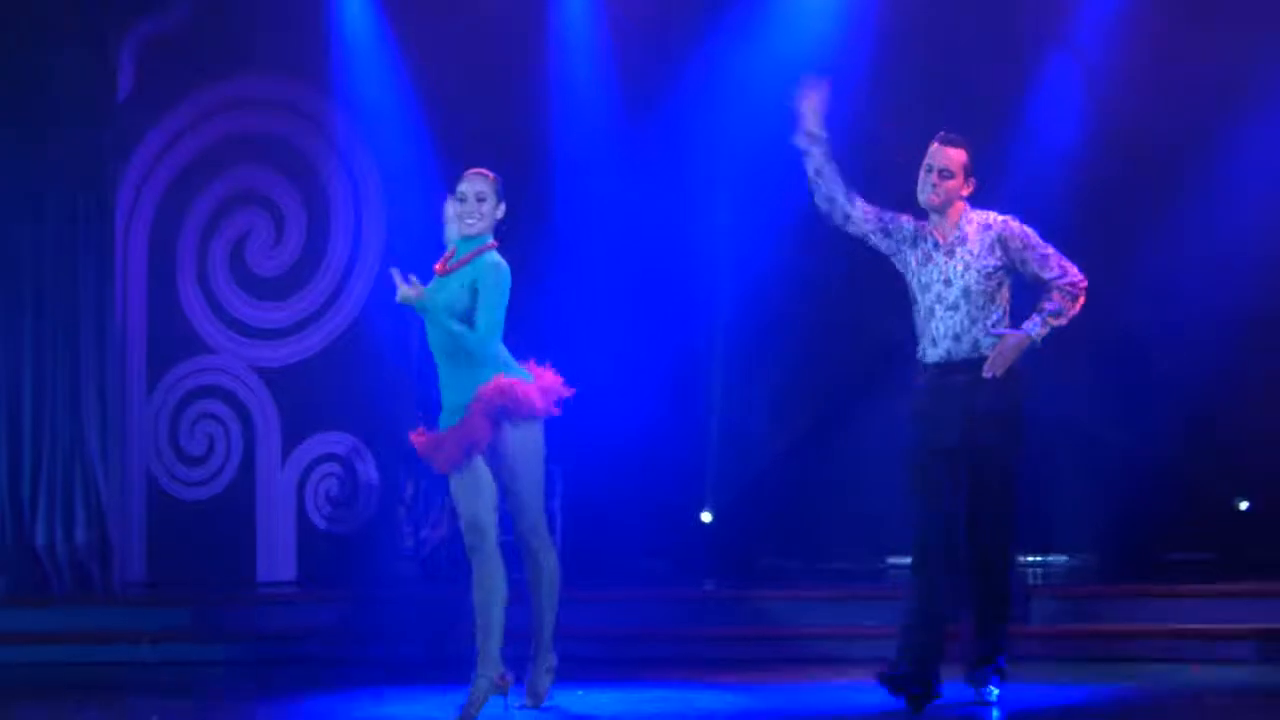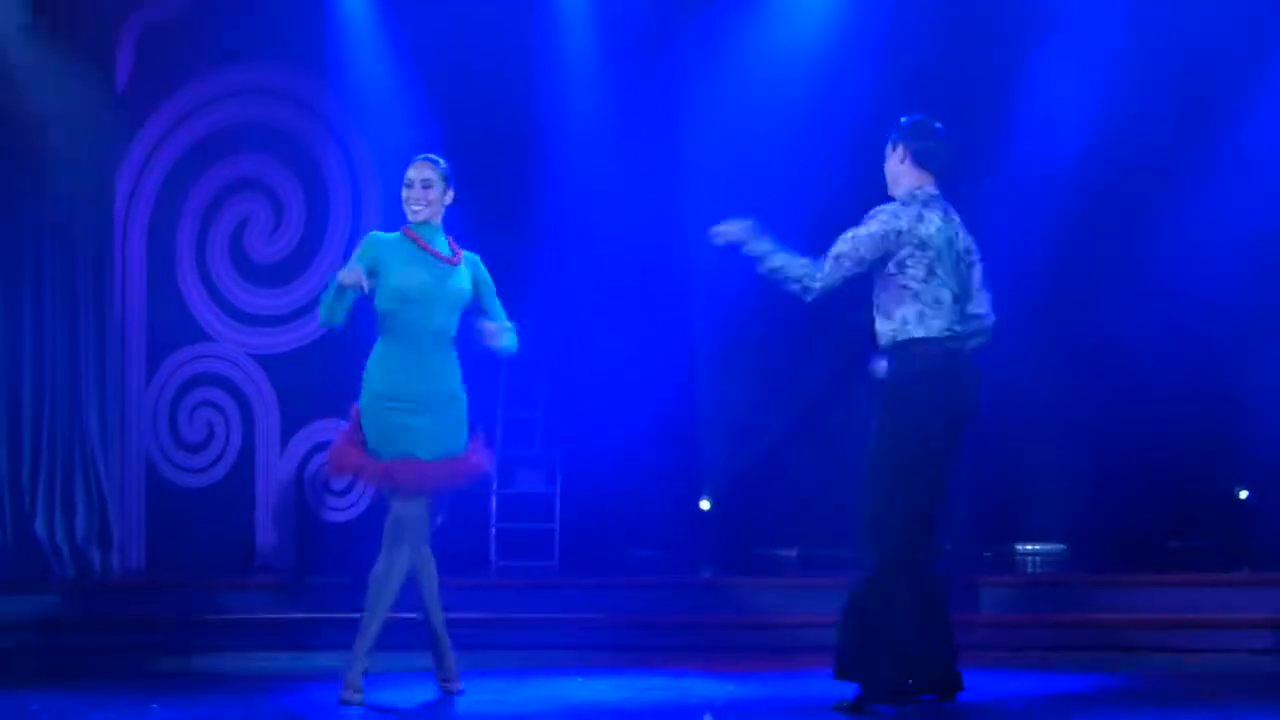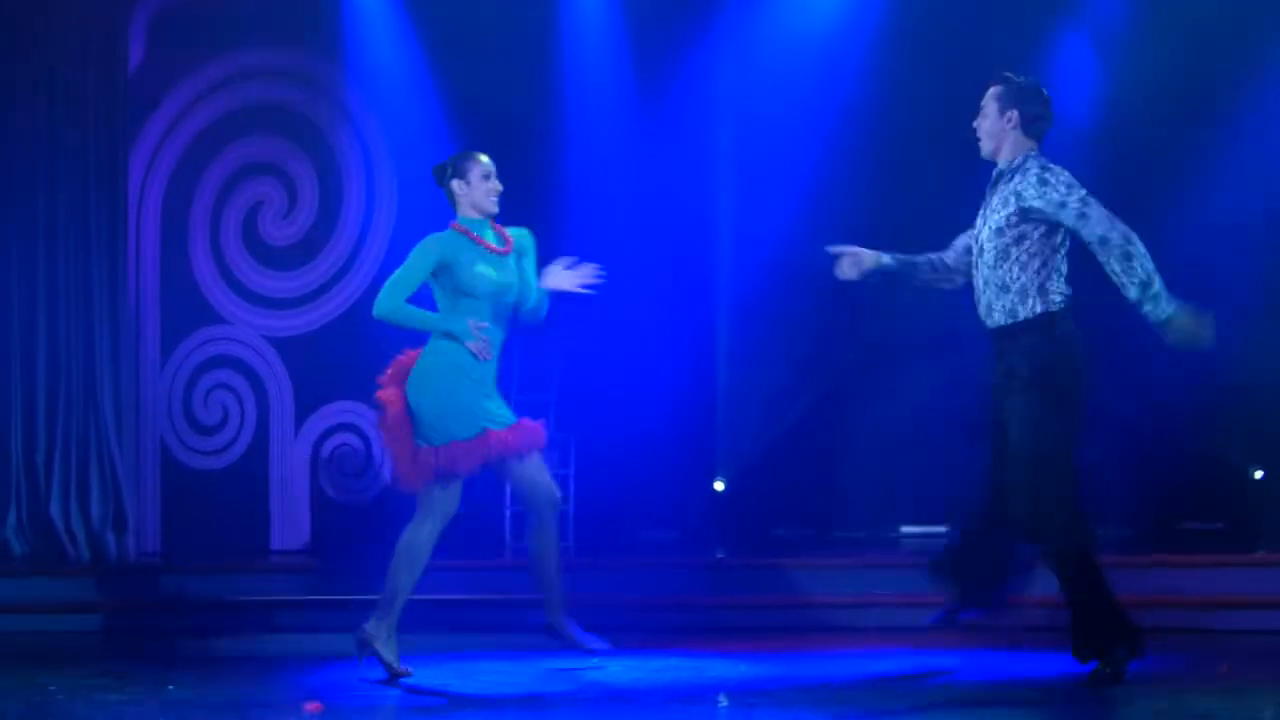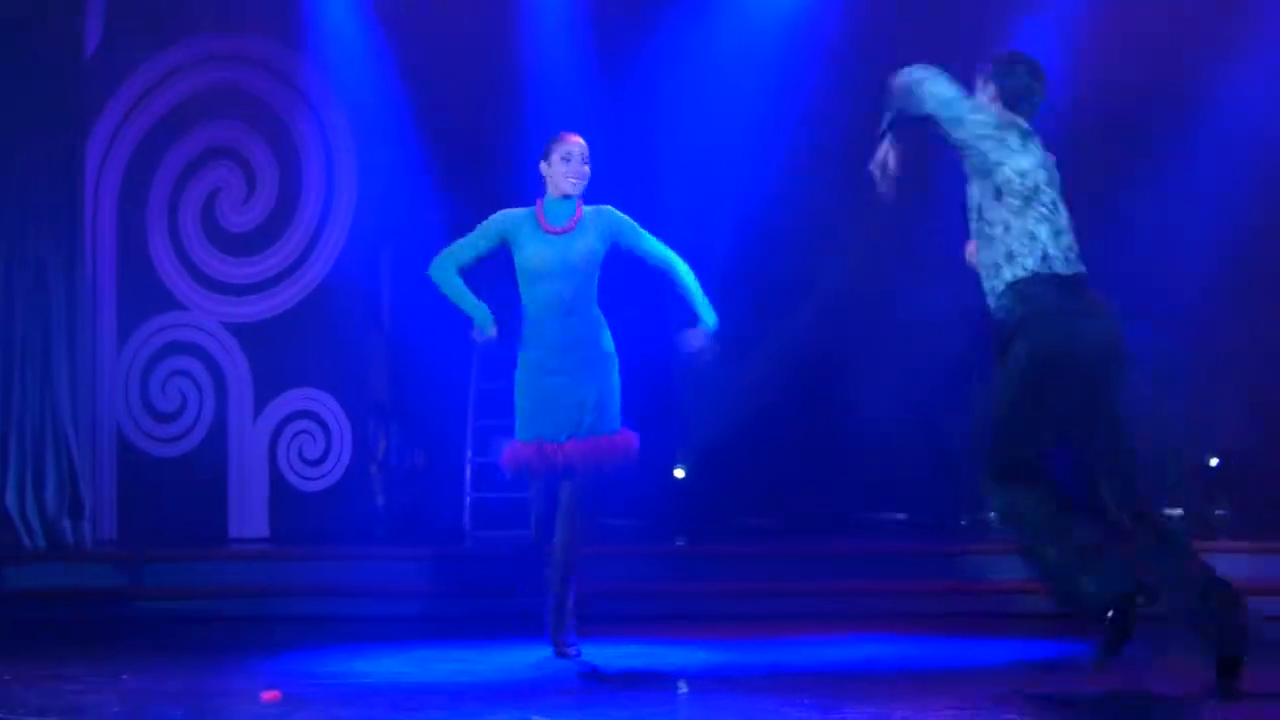
dt=0.7s
person 1, frame 1
left shoulder: (1000, 231)
right shoulder: (903, 238)
left elbow: (1070, 284)
right elbow: (834, 201)
left wrist: (1026, 336)
right wrist: (812, 130)
left hip: (989, 391)
right hip: (935, 393)
left knee: (992, 530)
right knee: (936, 531)
left ankle: (989, 659)
right ankle: (920, 665)
person 1, frame 2
left shoulder: (895, 218)
right shoulder: (953, 227)
left elbow: (816, 281)
right elbow: (980, 318)
left wrist: (751, 238)
left hip: (923, 381)
right hip: (948, 378)
left knee: (896, 523)
right knee: (910, 523)
left ankle: (885, 670)
right ankle: (928, 669)
person 1, frame 3
left shoulder: (1037, 181)
right shoulder: (999, 192)
left elbow: (1109, 234)
right elbow: (953, 265)
left wrist: (1162, 310)
right wrist: (883, 262)
left hip: (1039, 354)
right hip: (1015, 356)
left knee: (1042, 495)
right knee: (1010, 487)
left ankle: (1106, 636)
right ankle: (975, 583)
person 1, frame 4
left shoulder: (990, 139)
right shoulder: (1031, 154)
left elbow: (925, 87)
left wrist: (890, 131)
left hip: (1046, 330)
right hip: (1083, 323)
left knee: (1010, 477)
right knee: (1118, 485)
left ankle: (1110, 591)
right ankle: (1215, 621)
person 2, frame 1
left shoulder: (492, 267)
right shoulder: (453, 258)
left elbow: (480, 342)
left wrist: (422, 306)
left hip: (505, 403)
right hip: (462, 414)
left knee: (532, 533)
right knee: (479, 540)
left ankle: (542, 661)
right ankle: (488, 670)
person 2, frame 2
left shoulder: (469, 263)
right shoulder: (378, 246)
left elbow: (506, 337)
right elbow: (329, 319)
left wrist: (500, 332)
right wrist: (343, 284)
left hip: (441, 404)
right hip: (385, 400)
left knee: (407, 529)
right knee: (406, 529)
left ankle: (361, 655)
right ankle: (440, 642)
person 2, frame 3
left shoulder: (520, 242)
right shoulder: (441, 247)
left elbow: (530, 309)
right elbow: (385, 307)
left wrist: (549, 286)
right wrist: (456, 330)
left hip: (482, 395)
right hip: (441, 390)
left knee: (544, 496)
right knee: (437, 509)
left ankle: (556, 613)
right ankle: (380, 632)
person 2, frame 4
left shoulder: (606, 221)
right shoulder: (512, 223)
left elbow: (670, 263)
right elbow: (442, 266)
left wrist: (706, 317)
right wrist: (479, 314)
left hip: (593, 367)
right hip: (539, 368)
left knee: (575, 493)
right knee: (549, 487)
left ankle: (560, 609)
right ankle: (557, 595)
